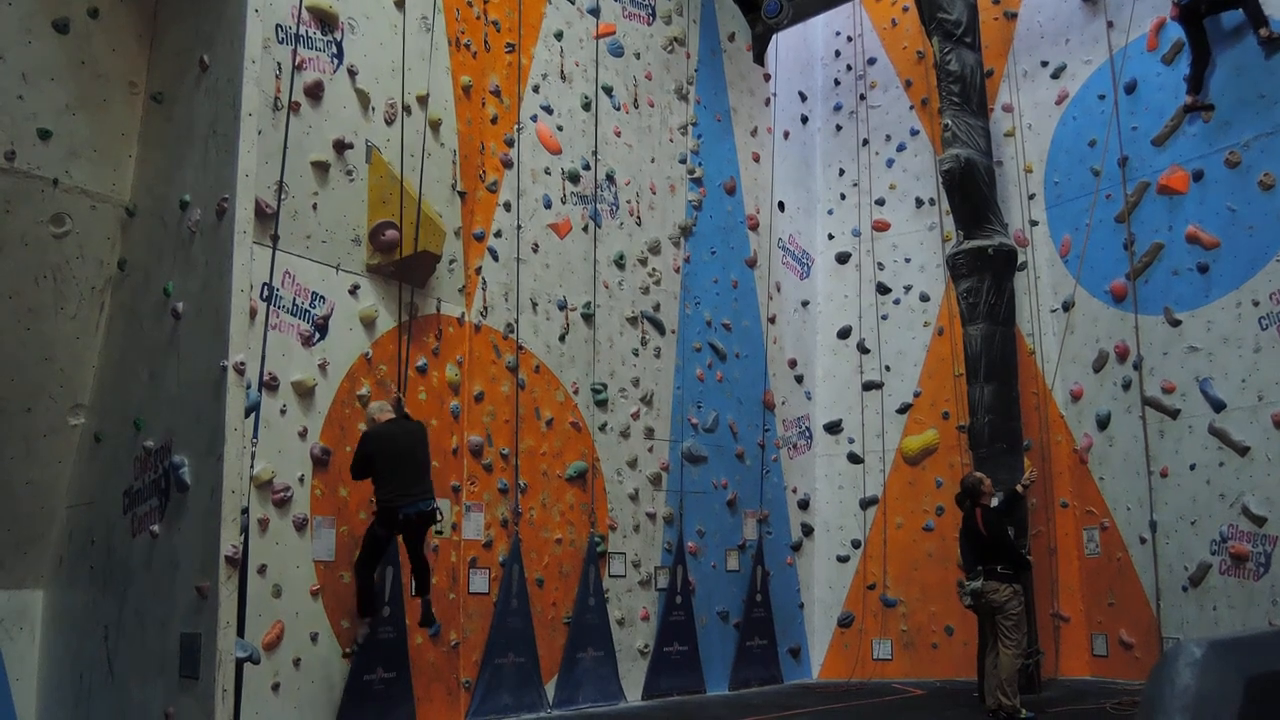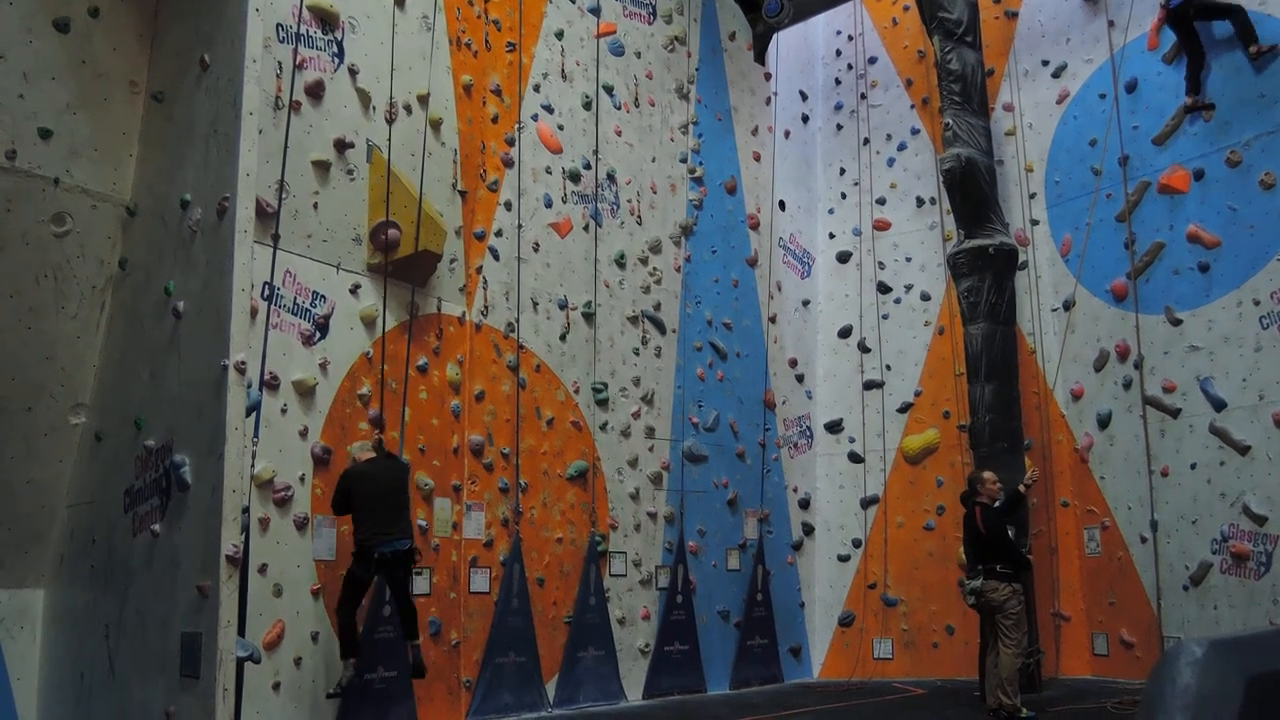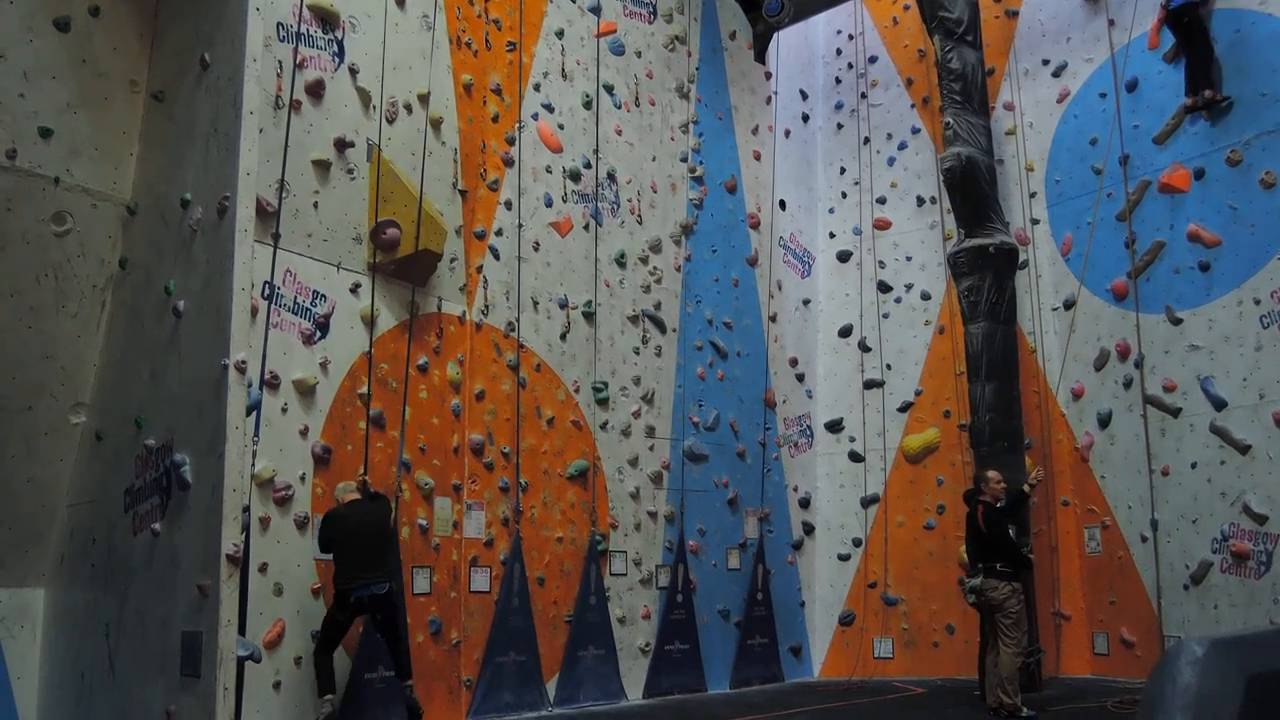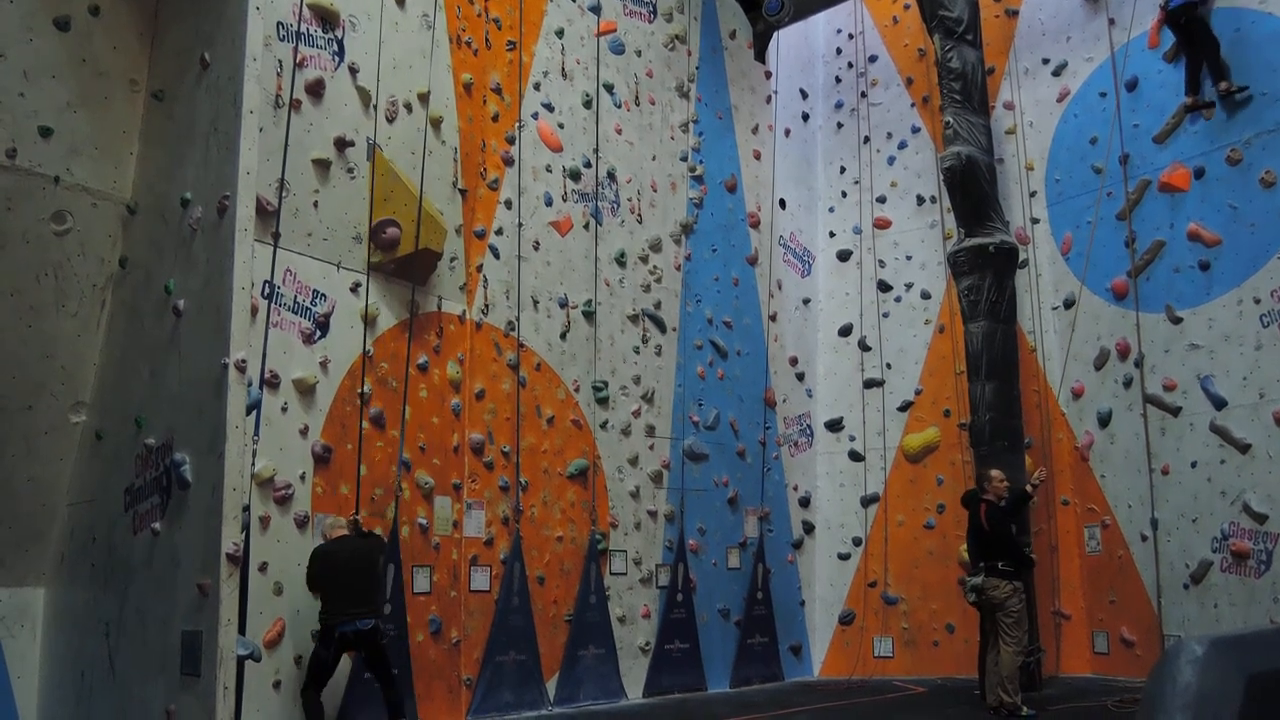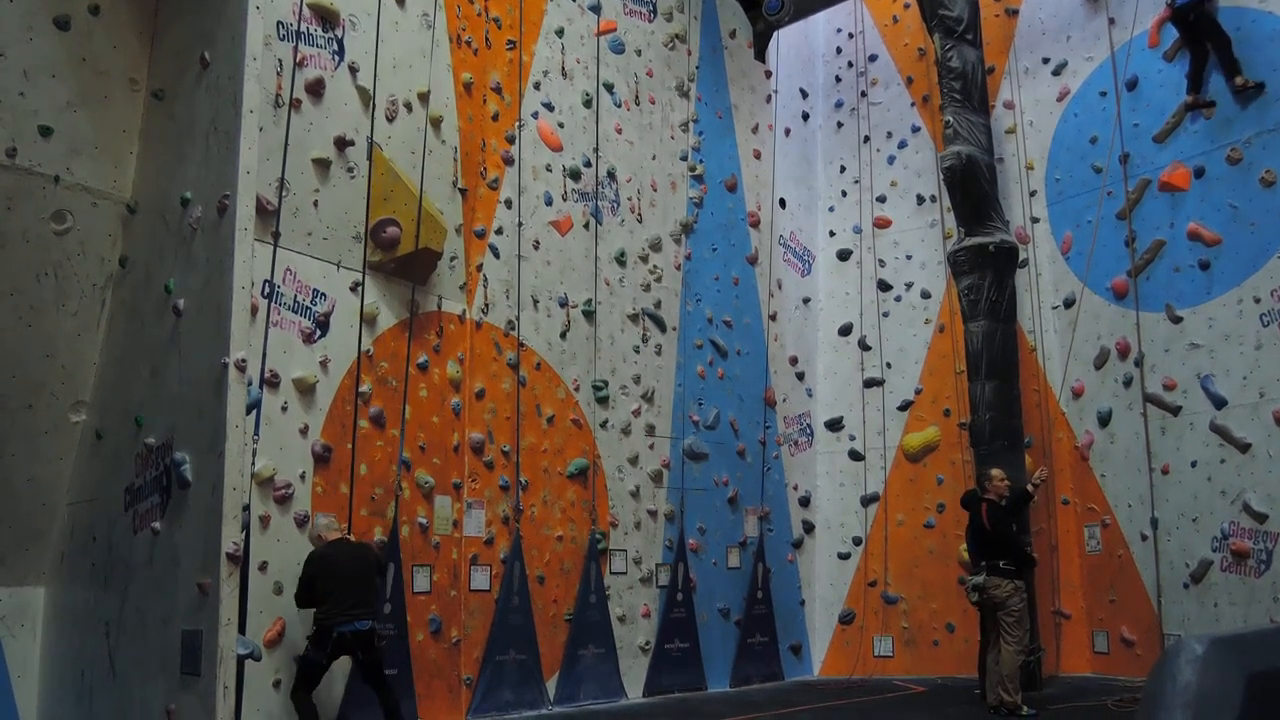
dt=0.4s
person 1, frame 1
left shoulder: (972, 515)
right shoulder: (987, 517)
left elbow: (1003, 509)
right elbow: (1007, 547)
left wrist: (1023, 485)
right wrist: (1027, 563)
left hip: (984, 586)
right hip: (1003, 585)
left knee: (993, 648)
right knee: (1011, 647)
person 1, frame 2
left shoulder: (975, 513)
right shoulder: (986, 515)
left elbow: (1005, 510)
right elbow: (1006, 546)
left wrist: (1025, 486)
right wrist: (1026, 562)
left hip: (985, 585)
right hip: (1003, 585)
left knee: (994, 647)
right knee: (1011, 646)
person 1, frame 3
left shoulder: (978, 511)
right shoulder: (988, 514)
left elbow: (1008, 510)
right elbow: (1006, 545)
left wrist: (1029, 485)
right wrist: (1027, 561)
left hip: (985, 584)
right hip: (1003, 584)
left knee: (994, 646)
right knee: (1012, 645)
person 1, frame 4
left shoulder: (981, 510)
right shoulder: (991, 513)
left elbow: (1010, 509)
right elbow: (1010, 543)
left wrist: (1032, 486)
right wrist: (1029, 561)
left hip: (987, 582)
right hip: (1004, 583)
left knee: (994, 645)
right knee: (1012, 644)
left ankle: (995, 701)
right ankle: (1010, 704)
person 1, frame 5
left shoulder: (981, 510)
right shoulder: (992, 512)
left elbow: (1012, 508)
right elbow: (1011, 542)
left wrist: (1033, 485)
right wrist: (1031, 560)
left hip: (989, 582)
right hip: (1006, 582)
left knee: (996, 645)
right knee: (1013, 644)
left ankle: (995, 701)
right ankle: (1010, 703)
person 2, frame 1
left shoulder: (371, 435)
right shoulder: (418, 429)
left elbow: (357, 473)
right wrist: (399, 408)
left hip: (392, 512)
right hip: (425, 508)
left knee: (364, 567)
right knee: (416, 553)
left ankle: (363, 630)
right ankle: (426, 609)
person 2, frame 2
left shoulder: (351, 474)
right shoulder: (399, 469)
left elbow: (337, 508)
right wrist: (381, 448)
left hip: (370, 552)
right hip: (402, 547)
left knee: (346, 610)
right knee: (403, 600)
left ankle: (349, 670)
right ankle: (416, 656)
person 2, frame 3
left shoulder: (333, 516)
right shoulder: (380, 510)
left elbow: (324, 546)
right wrist: (367, 491)
left hip: (349, 595)
right hip: (382, 591)
left knee: (323, 652)
right knee: (396, 642)
right ankle: (410, 696)
person 2, frame 4
left shoulder: (321, 553)
right shoulder: (370, 547)
left elbow: (313, 586)
right elbow: (380, 541)
right wrist: (360, 531)
left hip: (334, 630)
right hip: (368, 627)
left knee: (311, 690)
right knee: (387, 681)
person 2, frame 5
left shoulder: (317, 557)
right shoulder: (367, 551)
left elbow: (301, 600)
right elbow: (383, 570)
left hip: (330, 632)
right hip: (364, 630)
left knee: (300, 691)
right knee: (380, 684)
